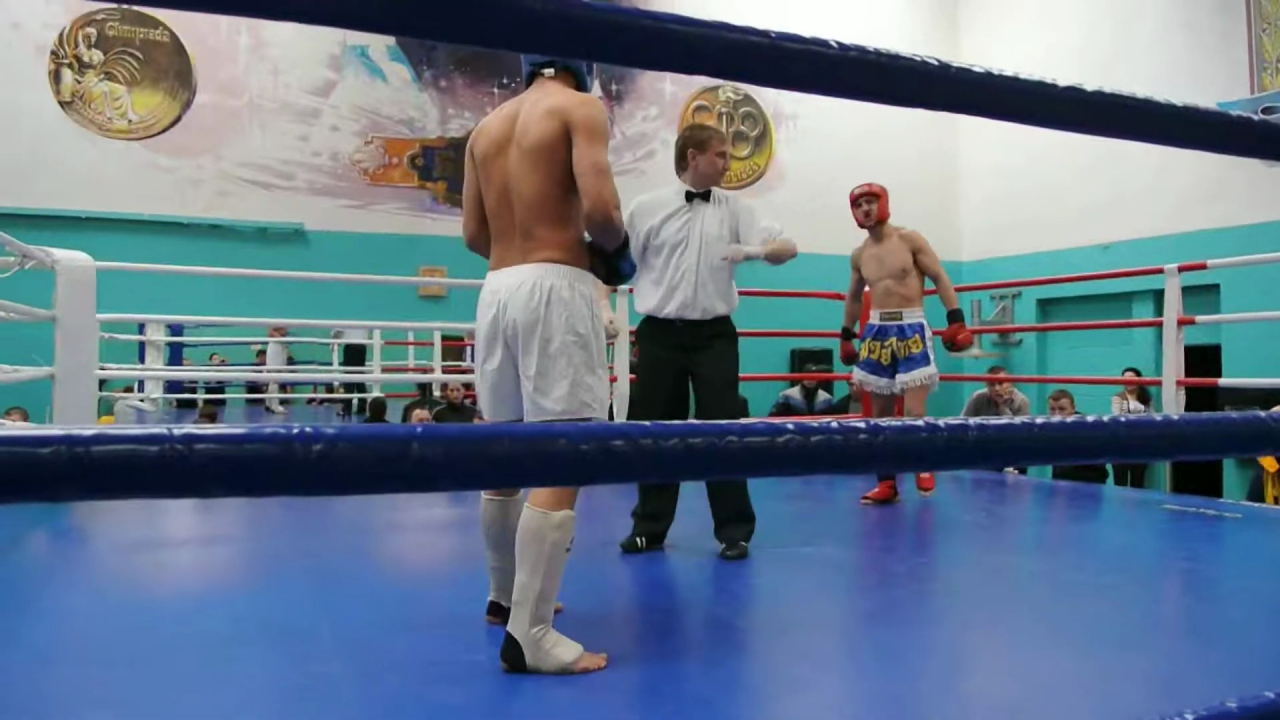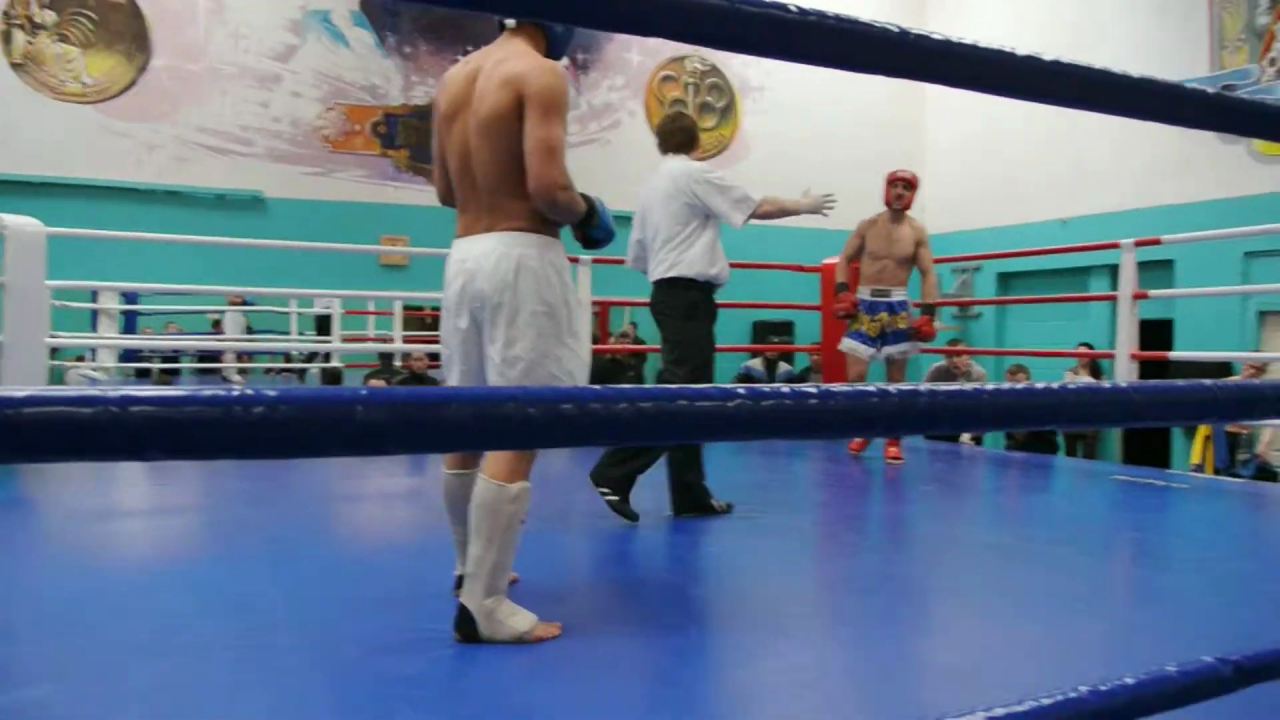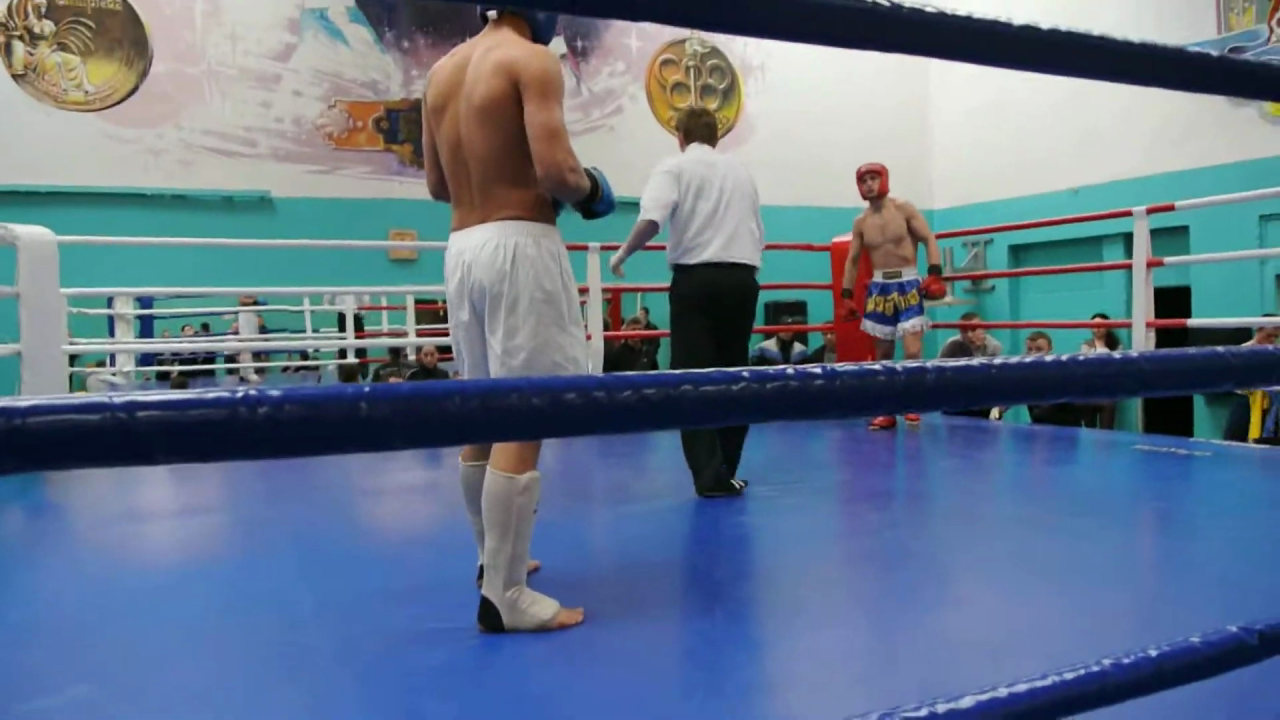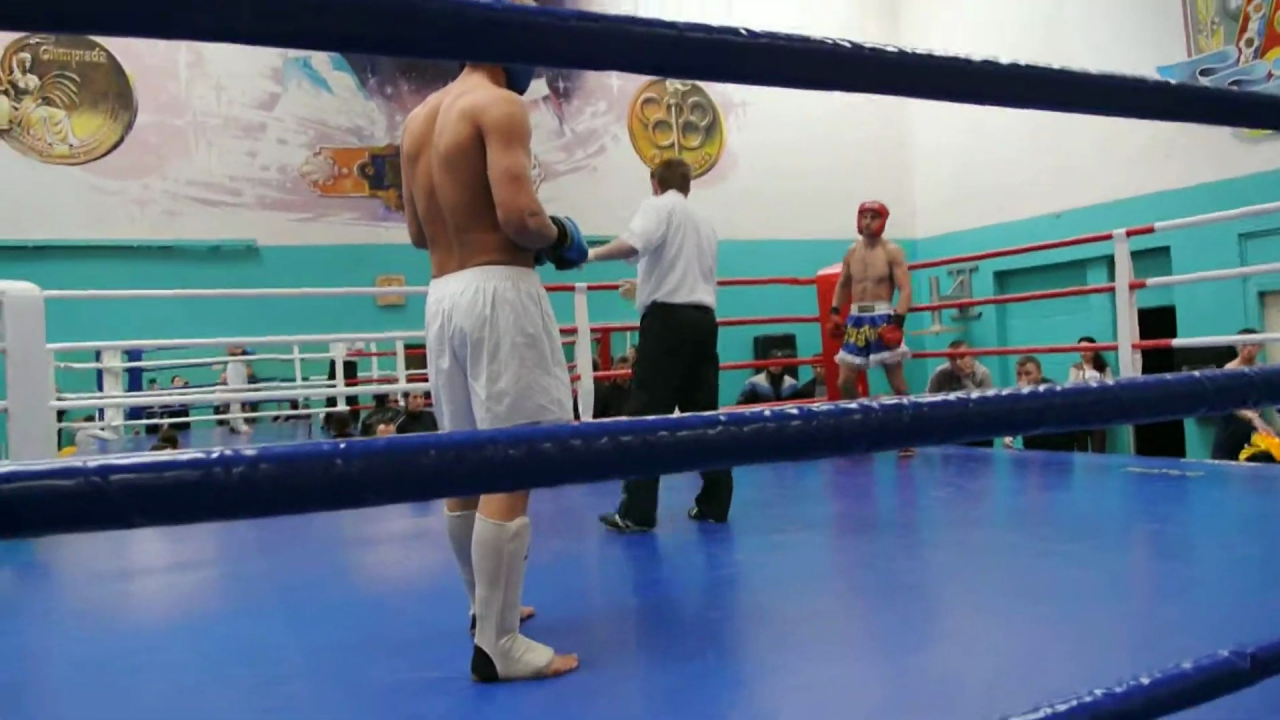
dt=0.7s
person 1, frame 1
left shoulder: (487, 126)
right shoulder: (580, 109)
left elbow: (473, 231)
right elbow: (599, 206)
right wrist: (615, 249)
left hip: (498, 291)
right hip: (554, 289)
left ankle: (506, 594)
right ankle: (529, 636)
person 1, frame 2
left shoulder: (453, 79)
right shoulder: (540, 74)
right elbow: (548, 188)
right wrist: (588, 214)
left hip: (466, 256)
right hip: (522, 257)
left ankle: (473, 568)
right ankle: (483, 606)
person 1, frame 3
left shoulder: (441, 71)
right shoulder: (531, 60)
right elbow: (556, 170)
right wrist: (590, 189)
left hip: (463, 248)
right hip: (520, 247)
right knee: (523, 422)
left ankle: (494, 558)
right ankle: (504, 596)
person 1, frame 4
left shoulder: (419, 119)
right shoulder: (501, 104)
right elbow: (518, 215)
right wrist: (560, 237)
left hip: (445, 296)
right hip: (499, 292)
left ankle: (486, 607)
right ankle: (497, 644)
person 2, frame 1
left shoulder: (733, 208)
right shoulder: (647, 208)
left elbow: (786, 249)
left wrist: (754, 249)
left hip: (715, 332)
right hip: (663, 334)
left knee: (720, 427)
left ankle: (735, 528)
right ankle: (650, 525)
person 2, frame 2
left shoulder: (653, 185)
right shoulder: (695, 174)
left elbow: (636, 258)
right elbow: (758, 208)
right wrist: (804, 206)
left hip: (675, 295)
right hip: (686, 296)
right knee: (681, 390)
left ankle: (689, 493)
right ankle: (613, 475)
person 2, frame 3
left shoulder: (675, 167)
right shoulder: (741, 172)
left elbow: (652, 219)
left wrist: (623, 253)
left hip: (695, 279)
right hip: (741, 278)
left knee: (694, 376)
right knee: (732, 372)
left ankle: (711, 475)
right ankle: (726, 467)
person 2, frame 4
left shoulder: (658, 205)
right shoulder: (704, 222)
left elbow: (634, 244)
left wrist: (595, 253)
right wrist: (644, 286)
left hip: (667, 318)
right hip: (703, 318)
left knee: (647, 411)
right knee: (704, 412)
left ankle: (637, 510)
right ankle: (715, 502)
person 3, frame 1
left shoulder: (910, 240)
right shoulder: (859, 255)
left elbow: (940, 278)
right elbow: (854, 297)
left wrist: (956, 320)
right wrist: (846, 336)
left hip: (911, 328)
right hip: (876, 330)
left knee: (914, 411)
right knee: (880, 412)
right ankle: (887, 483)
person 3, frame 2
left shoulder: (917, 232)
right shoulder: (867, 226)
left elbow: (928, 274)
right elbow: (845, 260)
left wrist: (927, 314)
right wrist: (843, 292)
left hip: (897, 307)
right hip: (865, 304)
left knee: (896, 380)
right knee: (856, 375)
left ankle: (893, 441)
person 3, frame 3
left shoulder: (904, 208)
right shoulder: (861, 222)
left elbow: (929, 240)
right elbow: (852, 261)
left wrist: (935, 274)
right wrist: (847, 297)
left hip: (908, 284)
right hip: (879, 287)
left knee: (913, 352)
right knee: (883, 355)
right ankle: (887, 412)
person 3, frame 4
left shoulder: (892, 251)
right shoulder: (851, 252)
left elbow: (905, 288)
right elbow: (842, 285)
left wrist: (897, 323)
right wrist: (835, 314)
left hip: (882, 319)
right hip: (855, 320)
left knee: (899, 385)
right knee: (844, 383)
